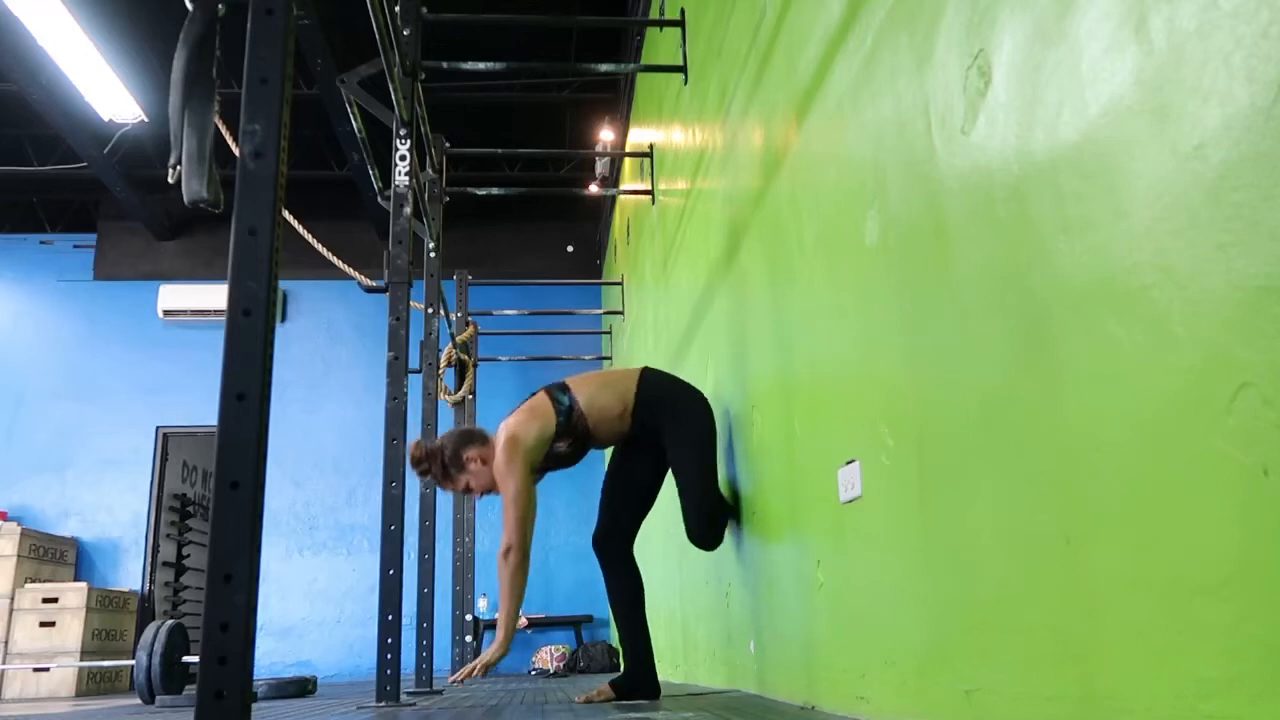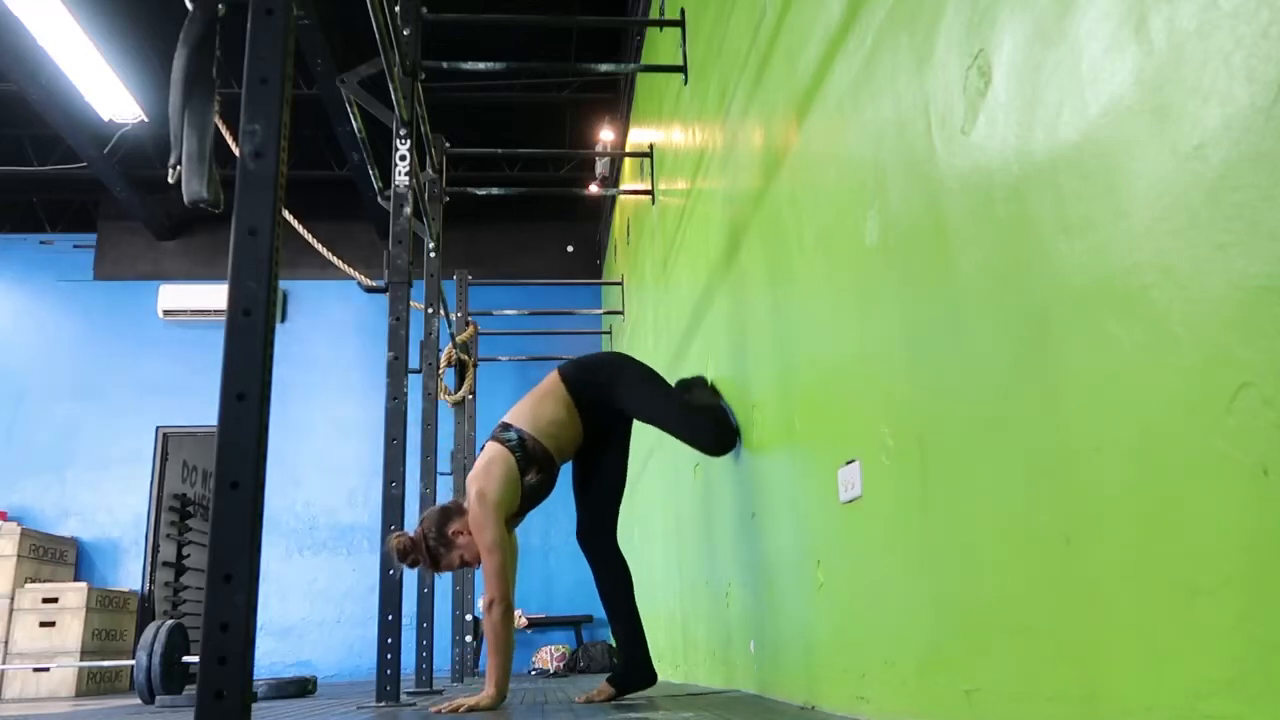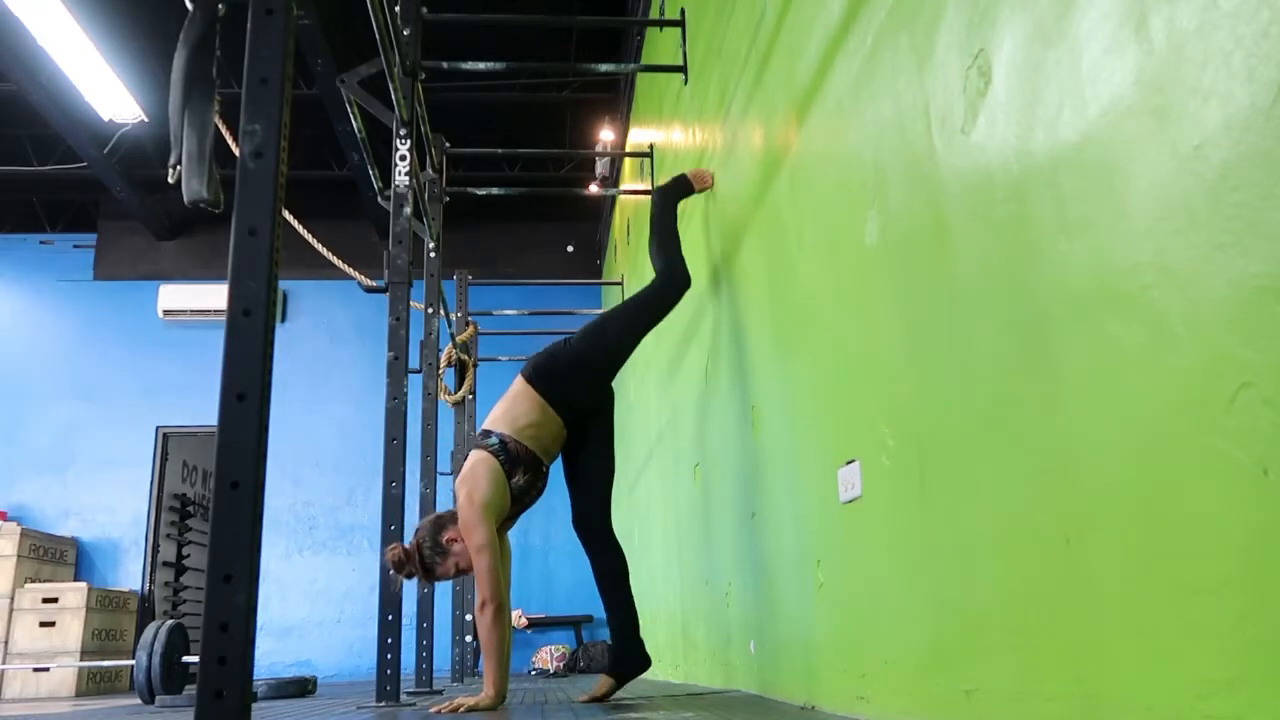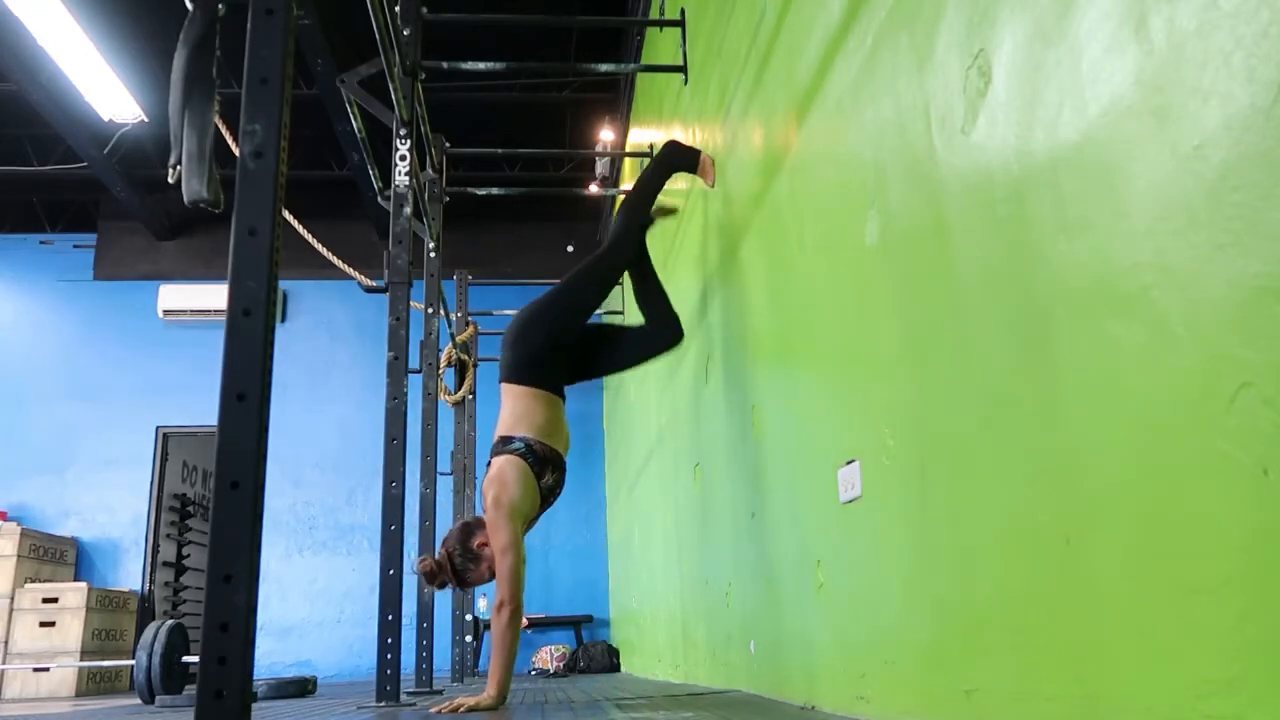
dt=0.7s
person 1, frame 1
left shoulder: (511, 447)
right shoulder: (512, 444)
left elbow: (513, 550)
right elbow: (515, 551)
left wrist: (501, 639)
right wrist: (505, 634)
left hip: (672, 407)
right hip: (642, 425)
left knee: (703, 530)
right knee: (610, 543)
left ankle: (717, 504)
right ankle: (639, 674)
person 1, frame 2
left shoulder: (483, 504)
right shoulder: (493, 508)
left elbow: (497, 603)
right elbow: (499, 603)
left wrist: (493, 691)
right wrist: (495, 689)
left hip: (603, 383)
right hip: (592, 405)
left knee: (715, 440)
right knee: (596, 538)
left ankle: (695, 394)
right ankle: (634, 666)
person 1, frame 3
left shoulder: (475, 508)
right shoulder: (485, 517)
left elbow: (490, 604)
right elbow: (496, 603)
left wrist: (491, 693)
right wrist: (495, 690)
left hip: (568, 376)
right hip: (571, 400)
left knee: (671, 284)
right knee: (592, 524)
left ankle: (670, 196)
right ankle: (627, 654)
person 1, frame 4
left shoulder: (502, 508)
right shoulder: (504, 510)
left elbow: (507, 605)
right elbow: (508, 605)
left wrist: (493, 693)
right wrist: (495, 690)
left hip: (539, 347)
right hip: (543, 356)
left knee: (617, 246)
left ankle: (677, 158)
